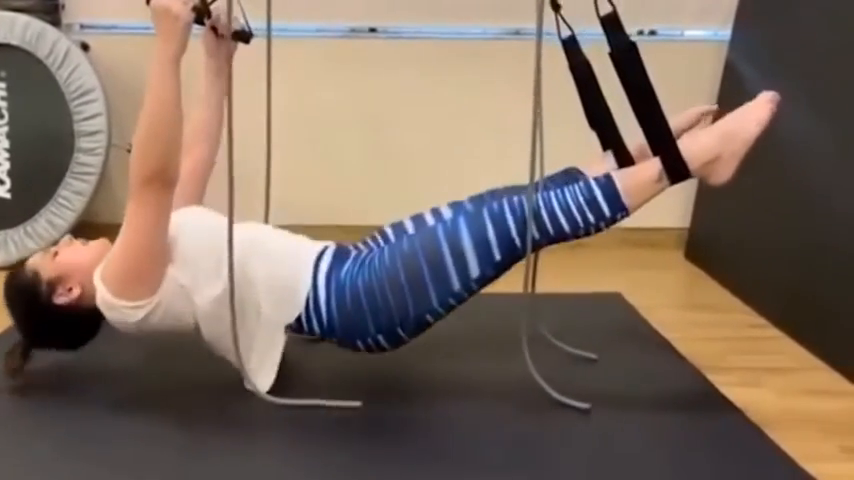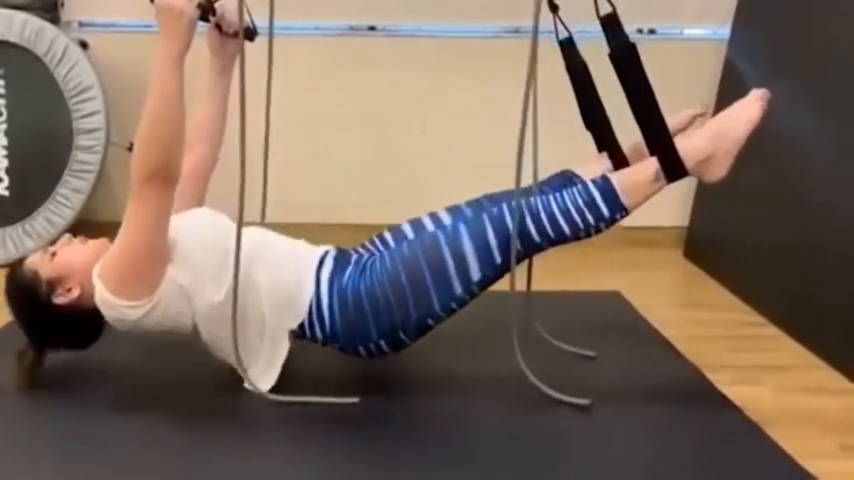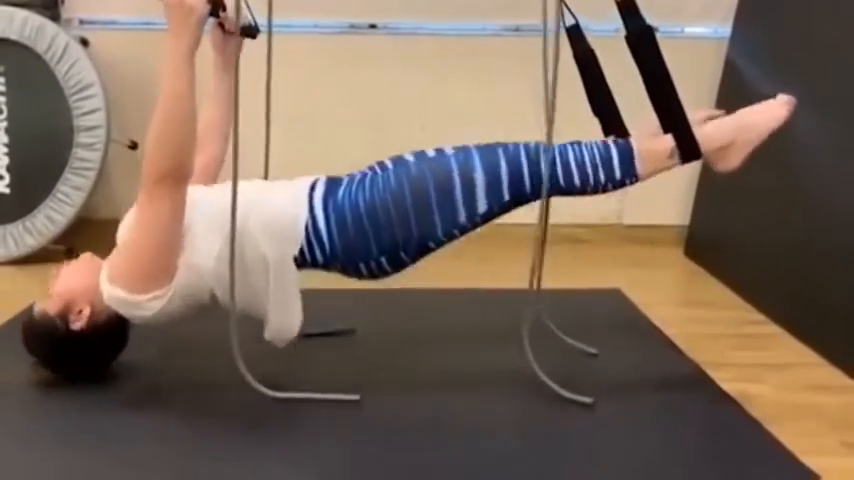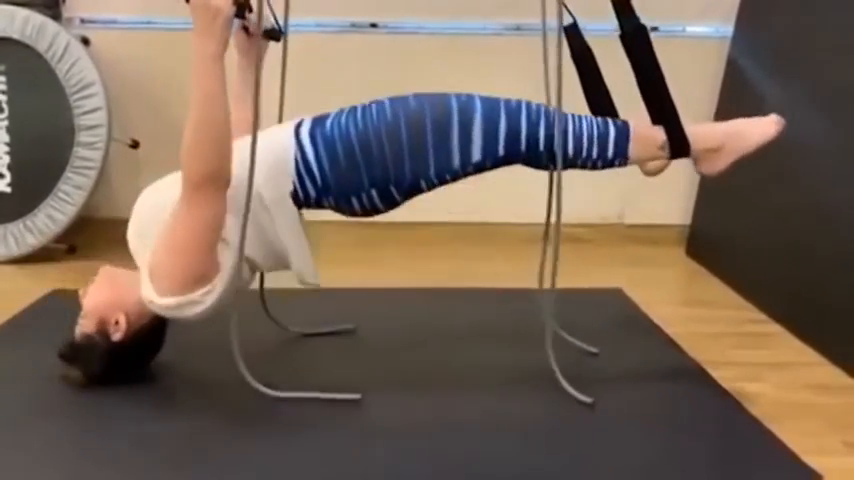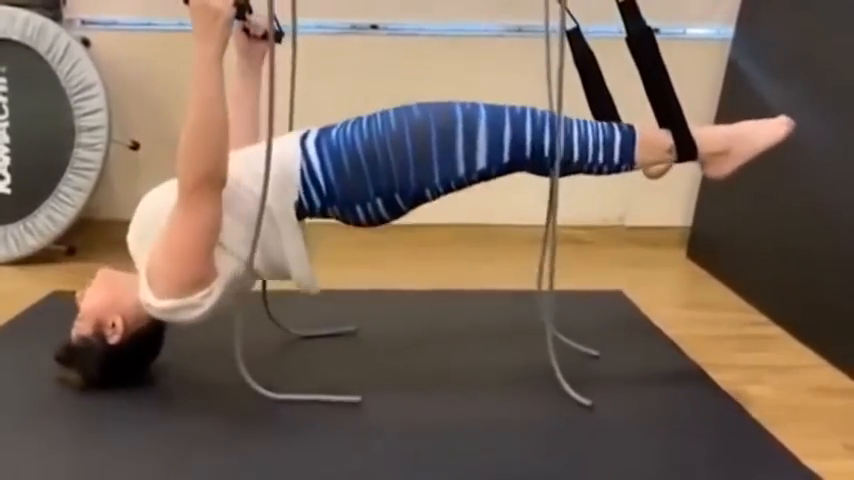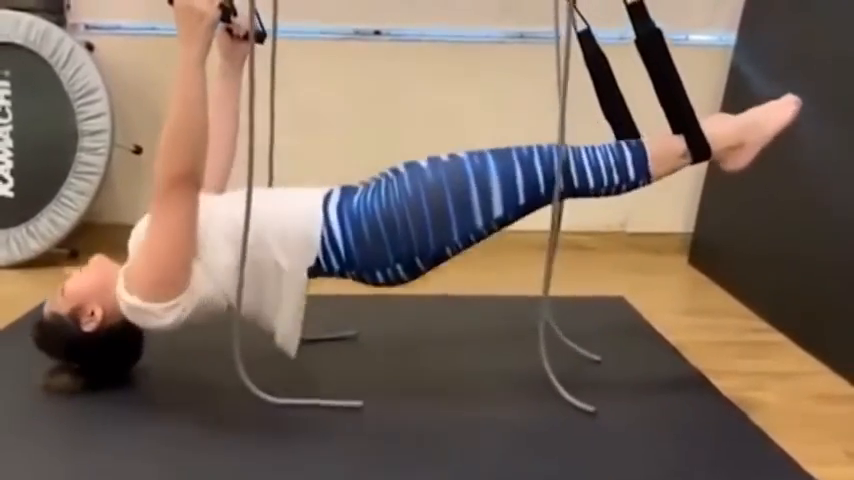
dt=0.3s
person 1, frame 1
left shoulder: (153, 250)
right shoulder: (125, 289)
left elbow: (192, 162)
right elbow: (152, 175)
left wrist: (217, 67)
left hip: (344, 275)
right hip: (349, 302)
left knee: (517, 207)
right knee: (522, 218)
left ankle: (651, 152)
right ankle: (694, 156)
person 1, frame 2
left shoulder: (150, 252)
right shoulder: (124, 290)
left elbow: (194, 160)
right elbow: (155, 173)
left wrist: (222, 66)
left hip: (343, 277)
right hip: (350, 304)
left knee: (519, 211)
right knee: (519, 222)
left ankle: (641, 153)
right ankle: (687, 156)
person 1, frame 3
left shoulder: (133, 270)
right shoulder: (132, 286)
left elbow: (205, 164)
right elbow: (165, 173)
left wrist: (225, 64)
left hip: (333, 214)
right hip: (348, 223)
left knee: (520, 166)
right knee: (521, 168)
left ankle: (682, 140)
right ankle: (702, 142)
person 1, frame 4
left shoulder: (150, 240)
right shoulder: (170, 286)
left elbow: (230, 162)
right elbow: (209, 181)
left wrist: (248, 60)
left hip: (328, 156)
left knee: (517, 133)
right knee: (520, 128)
left ankle: (666, 139)
right ankle: (691, 141)
person 1, frame 5
left shoulder: (154, 256)
right shoulder: (170, 287)
left elbow: (234, 164)
right elbow: (205, 180)
left wrist: (249, 63)
left hip: (332, 161)
left knee: (522, 136)
right knee: (525, 132)
left ankle: (674, 142)
right ankle: (701, 145)
person 1, frame 6
left shoulder: (146, 263)
right shoulder: (145, 293)
left elbow: (210, 173)
right elbow: (178, 178)
left wrist: (232, 67)
left hip: (349, 221)
right hip: (358, 234)
left knee: (537, 171)
right knee: (537, 171)
left ankle: (692, 142)
right ankle: (710, 142)
